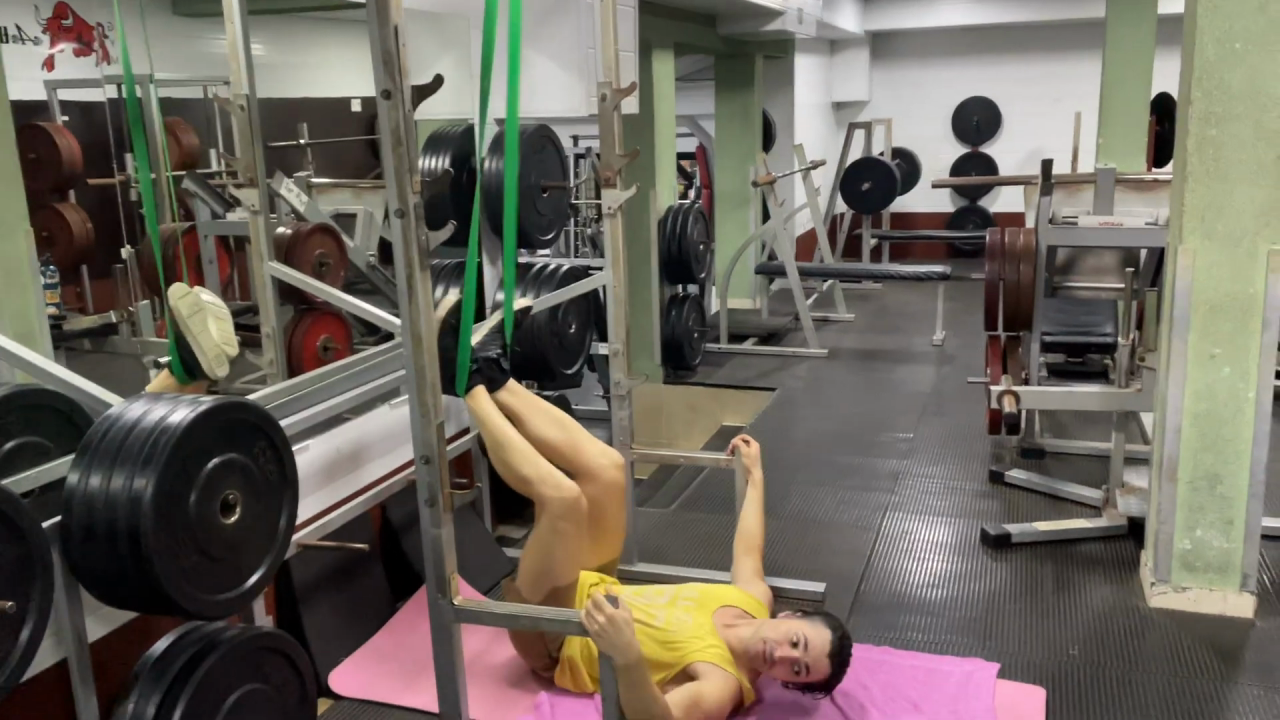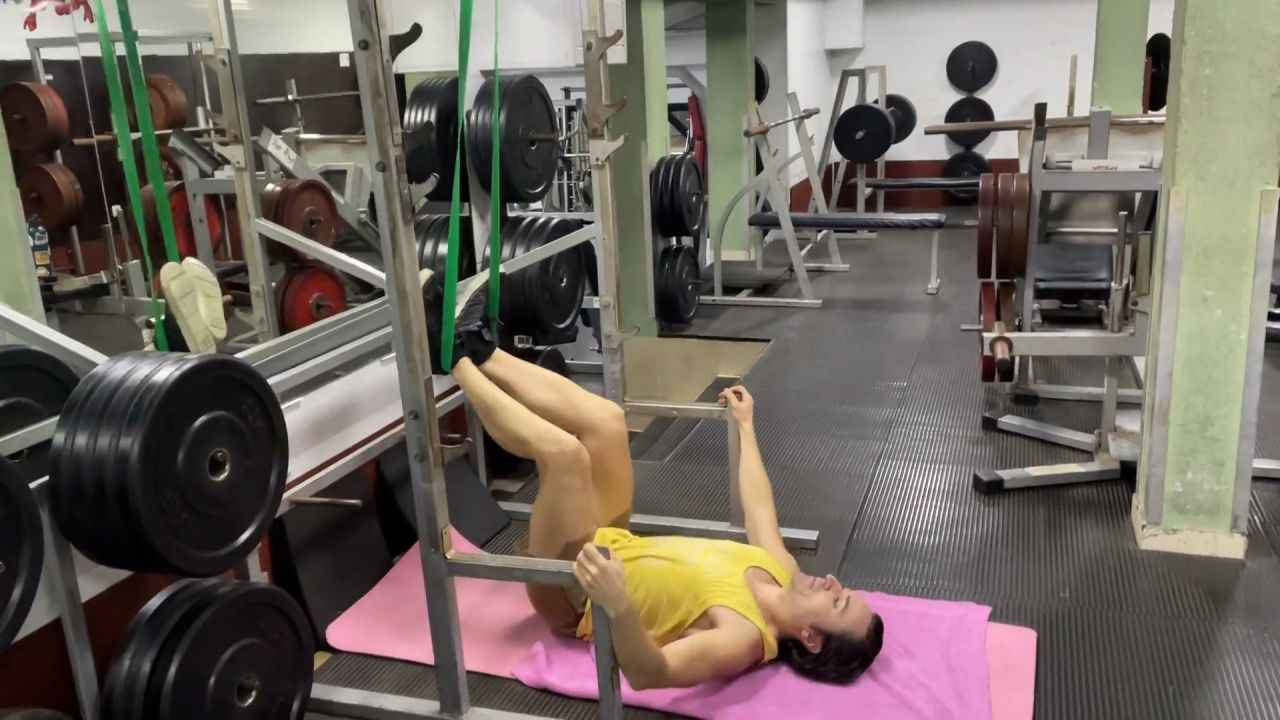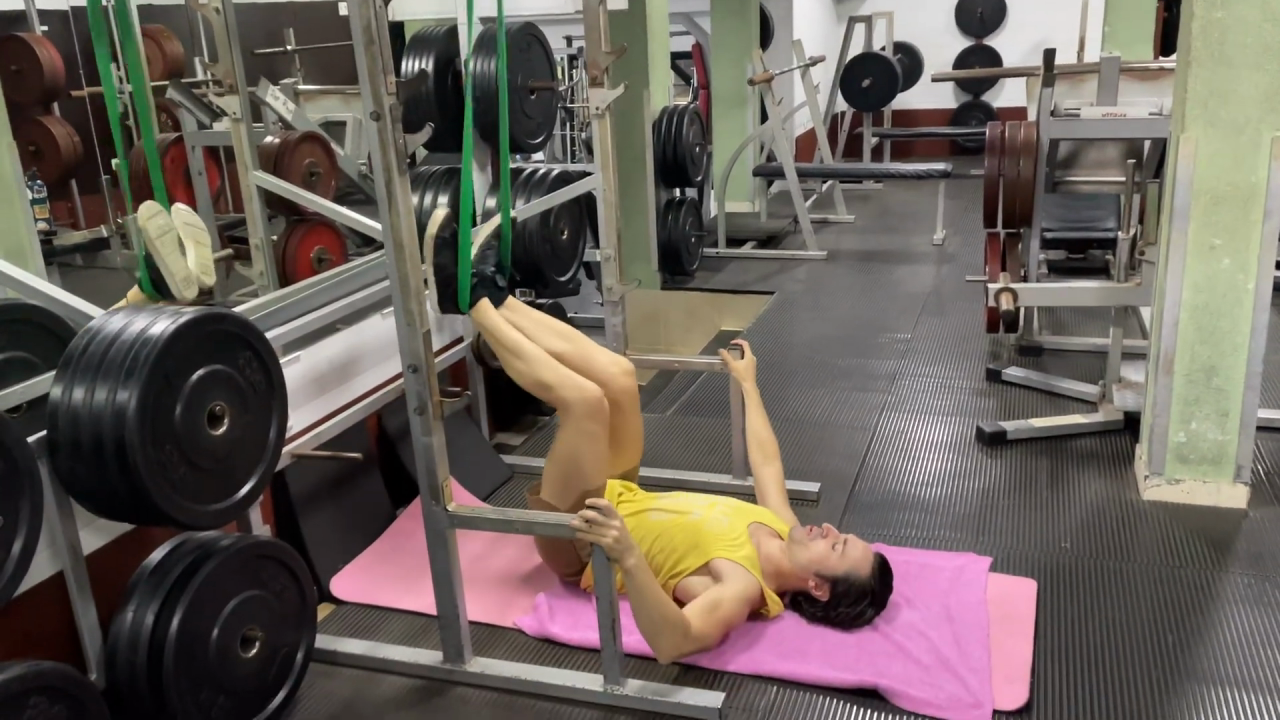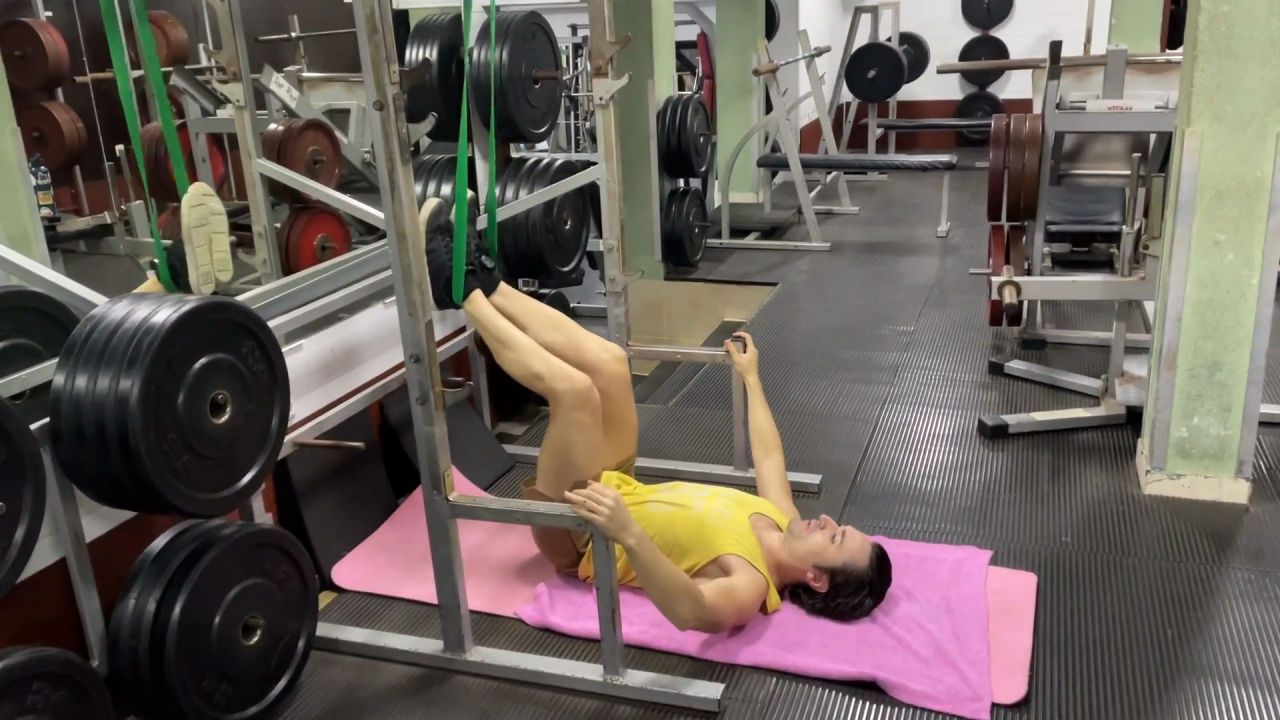
dt=1s
person 1, frame 1
left shoulder: (723, 685)
right shoulder: (754, 604)
right elbow: (748, 554)
left wrist: (627, 655)
right wrist: (756, 476)
left hip: (554, 642)
right hip: (590, 591)
left knee: (562, 495)
right knee: (606, 467)
left ankle: (471, 384)
right ankle: (491, 378)
person 1, frame 2
left shoulder: (746, 635)
right shoulder: (780, 570)
left elbow: (648, 674)
right elbow: (760, 507)
left wrist: (619, 607)
right wrist: (746, 427)
left hip: (572, 596)
right hip: (605, 545)
left knee: (562, 451)
right knee: (605, 420)
left ankle: (458, 357)
right ankle: (478, 350)
person 1, frame 3
left shoulder: (746, 585)
right shoulder: (781, 532)
left elbow: (672, 643)
right elbow: (768, 465)
left wrist: (629, 557)
right wrist: (747, 385)
left hip: (577, 543)
right hip: (614, 500)
left knee: (584, 398)
right knee: (615, 376)
left ankle: (474, 300)
right ankle: (491, 293)
person 1, frame 4
left shoulder: (751, 584)
right shoulder: (783, 526)
left elbow: (691, 611)
right elbow: (769, 459)
left wrist: (628, 535)
right wrist: (751, 378)
left hip: (578, 536)
right hip: (615, 491)
left knee: (573, 387)
right knee: (608, 363)
left ankle: (464, 290)
right ankle: (480, 280)
